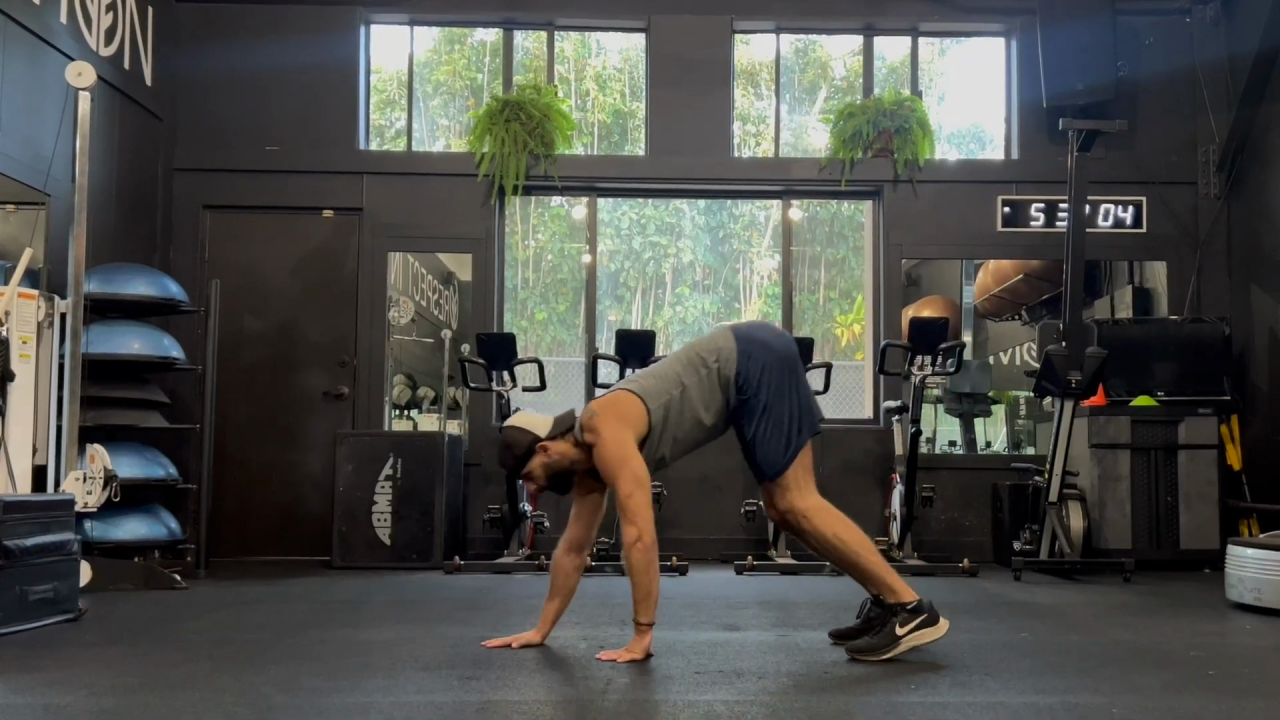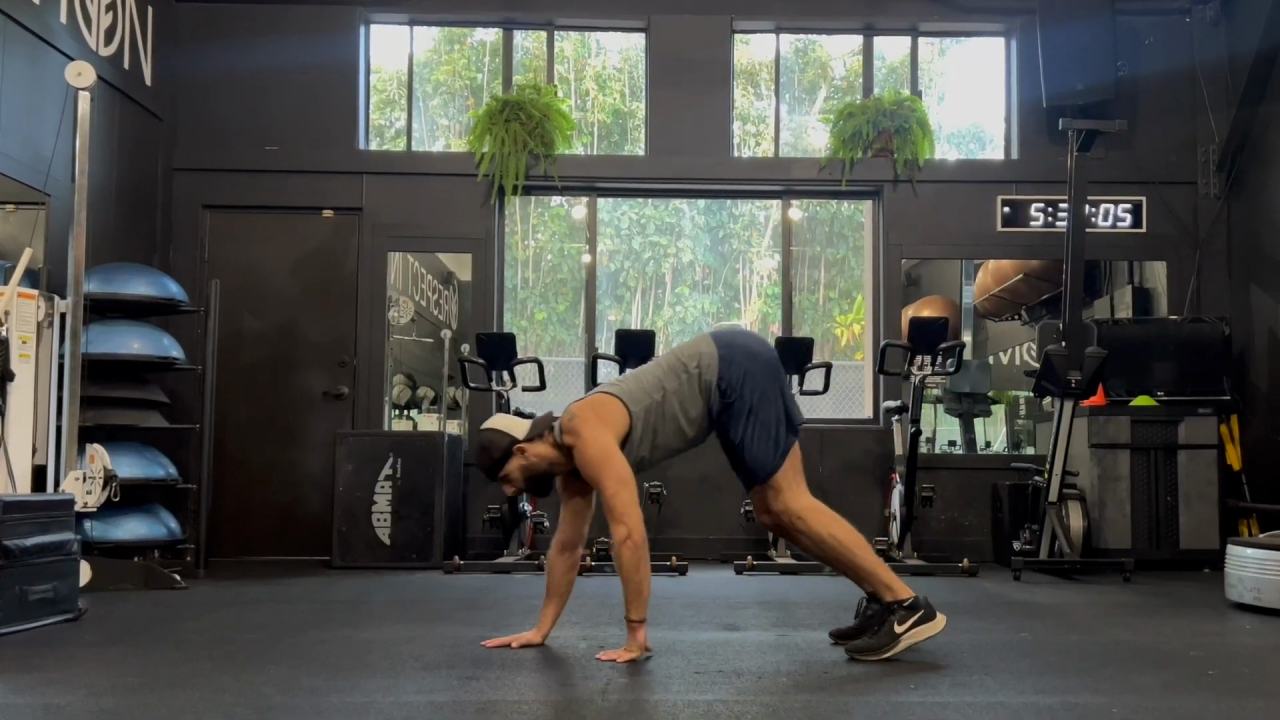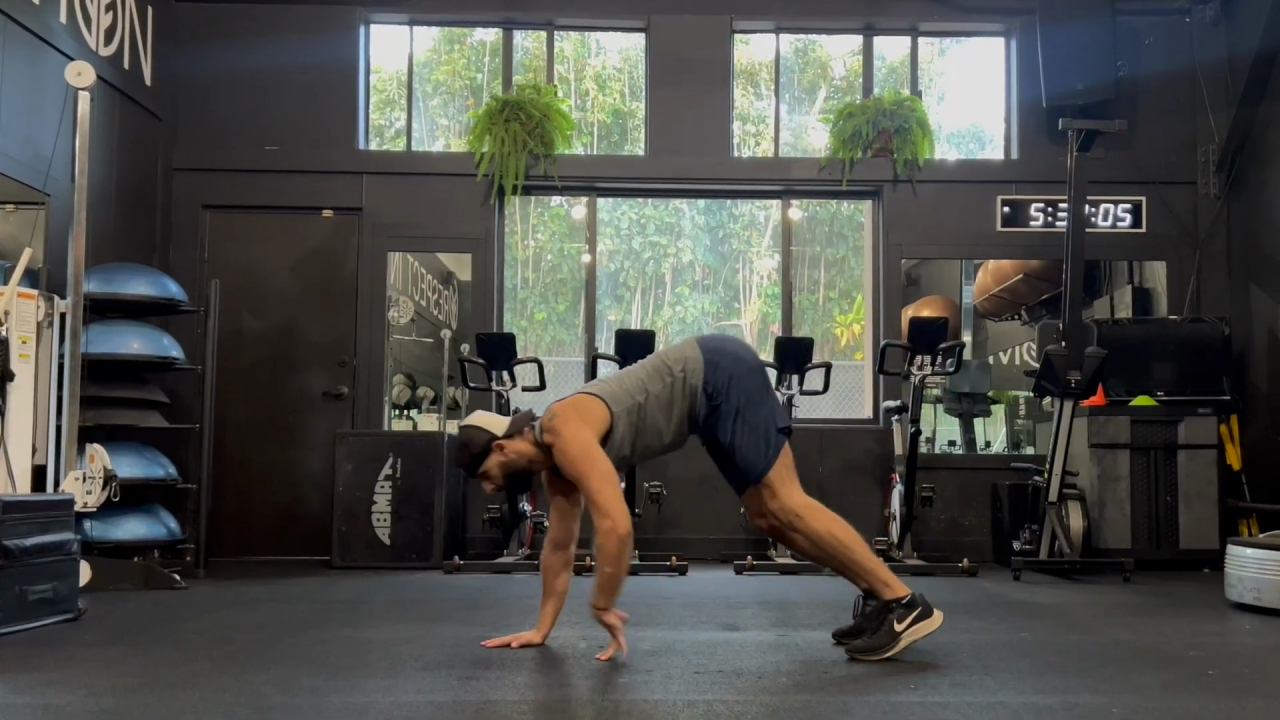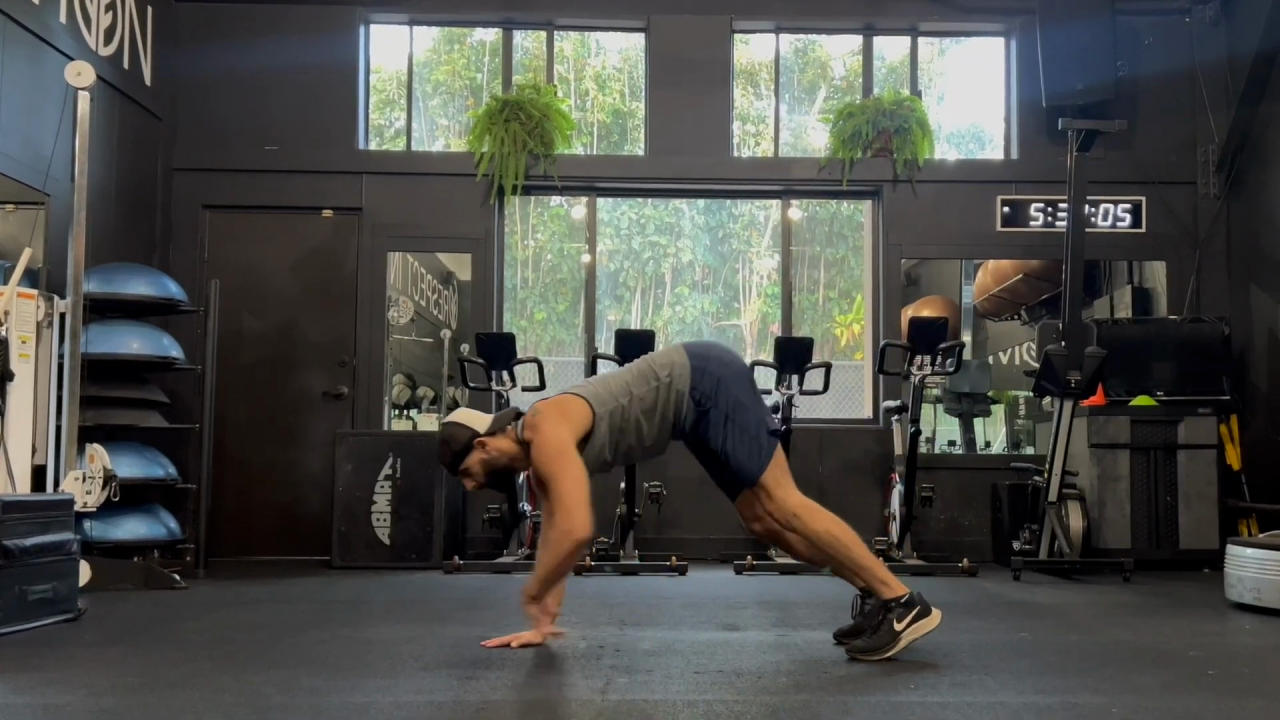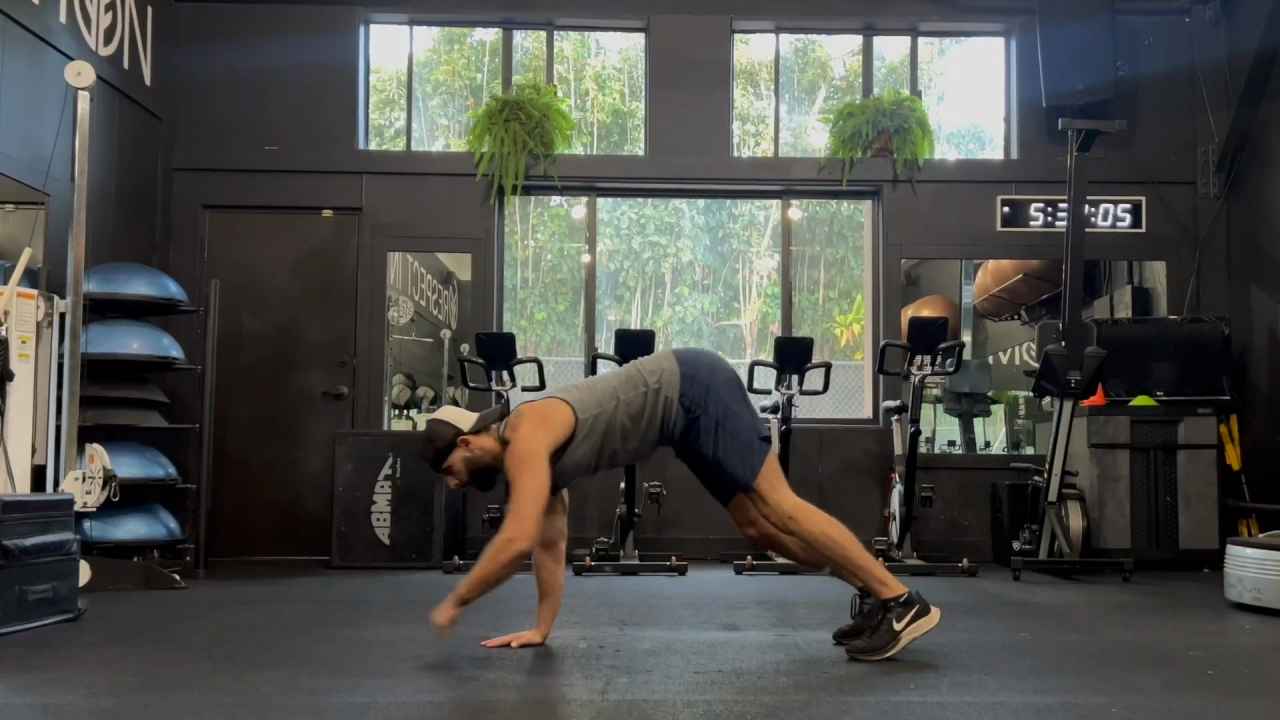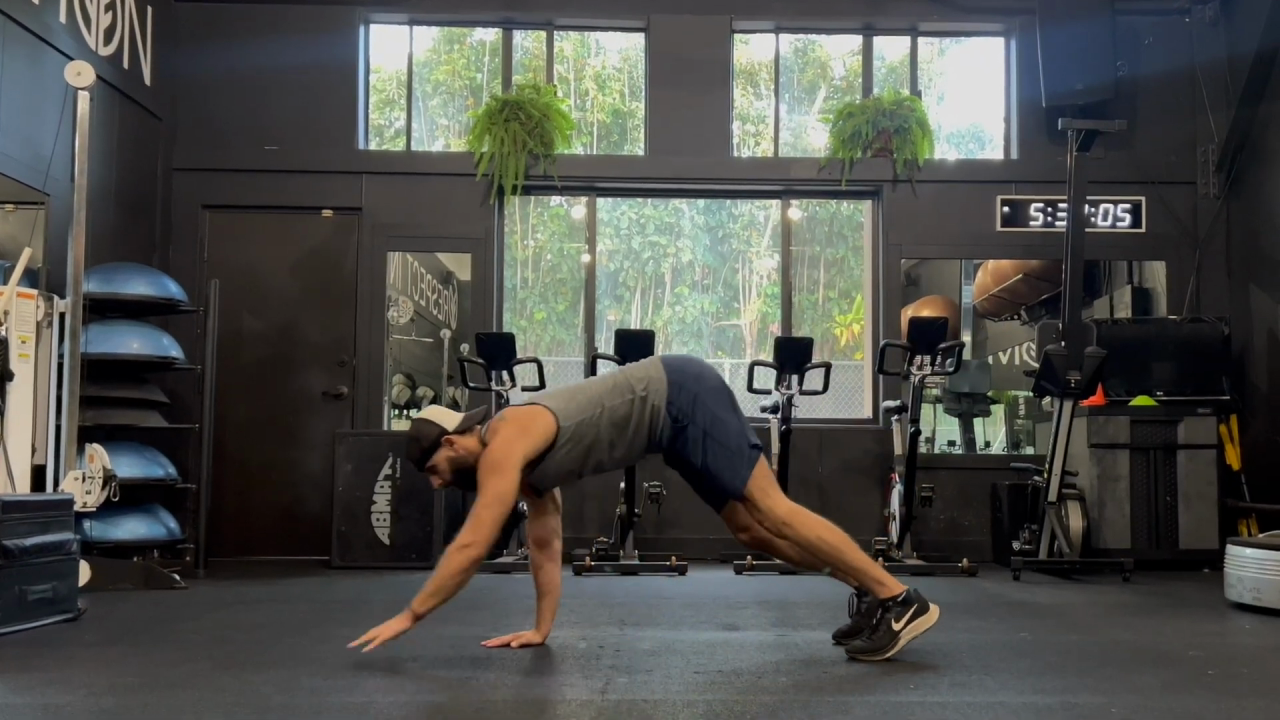
dt=0.1s
person 1, frame 1
left shoulder: (607, 437)
right shoulder: (587, 452)
left elbow: (639, 536)
right elbow: (574, 547)
left wrist: (642, 634)
right wrist: (541, 629)
left hip: (754, 360)
right hip: (750, 365)
left knee: (796, 504)
right knee: (784, 510)
left ankle: (910, 609)
right ankle: (885, 603)
person 1, frame 2
left shoulder: (586, 437)
right shoulder: (570, 459)
left elbow: (630, 532)
right elbow: (567, 544)
left wrist: (636, 623)
right wrist: (544, 625)
left hip: (731, 367)
right hip: (726, 381)
left knee: (790, 504)
right knee: (774, 514)
left ankle: (908, 606)
right ankle: (881, 599)
person 1, frame 3
left shoulder: (566, 435)
right shoulder: (553, 457)
left elbow: (615, 526)
right elbow: (559, 544)
left wrist: (603, 607)
right wrist: (542, 627)
left hip: (718, 372)
right hip: (712, 383)
left knee: (785, 505)
right knee: (769, 517)
left ankle: (904, 604)
right ankle: (878, 597)
person 1, frame 4
left shoulder: (546, 434)
right shoulder: (542, 452)
left elbow: (577, 530)
right elbow: (556, 536)
left wrist: (534, 595)
right wrist: (544, 623)
left hip: (702, 380)
right hip: (695, 399)
left knee: (783, 506)
right knee: (763, 521)
left ankle: (904, 603)
right ankle: (876, 596)
person 1, frame 5
left shoulder: (523, 438)
right shoulder: (531, 451)
left elbow: (518, 538)
right elbow: (546, 540)
left wrist: (456, 602)
right wrist: (542, 626)
left hip: (693, 387)
right hip: (686, 402)
left knee: (778, 510)
right knee: (757, 526)
left ankle: (902, 602)
right ankle: (875, 596)
person 1, frame 6
left shoulder: (506, 444)
right shoulder: (524, 457)
left elbow: (471, 545)
right elbow: (545, 541)
left wrist: (406, 619)
right wrist: (542, 626)
left hip: (679, 394)
right hip: (669, 408)
left knee: (770, 510)
right knee: (749, 527)
left ankle: (899, 600)
right ankle: (870, 595)
